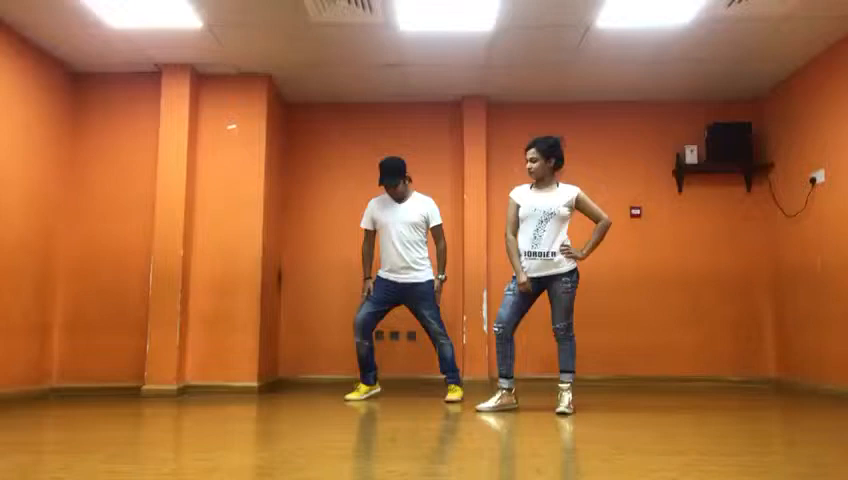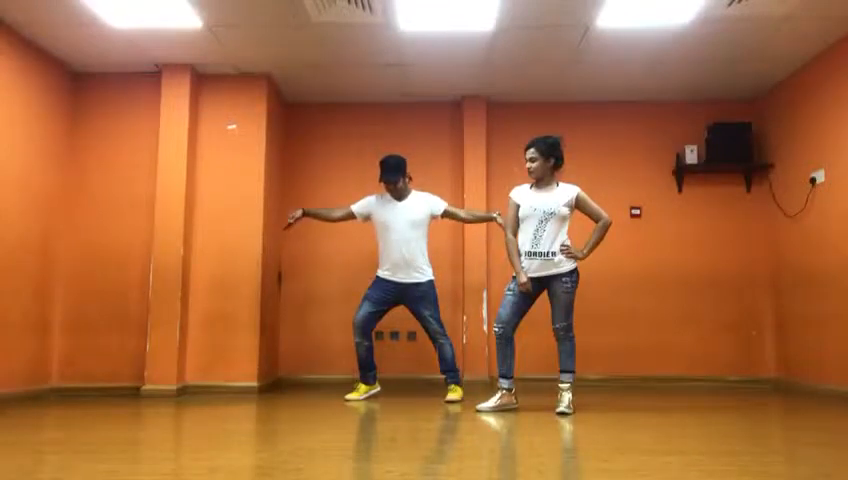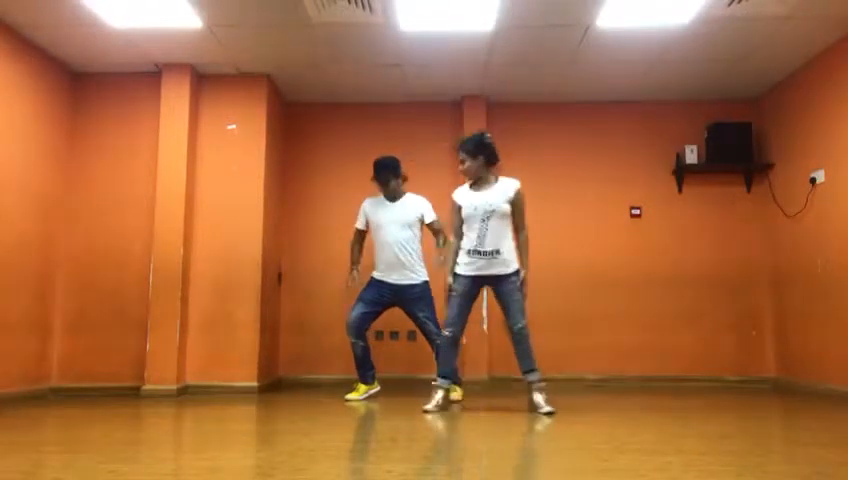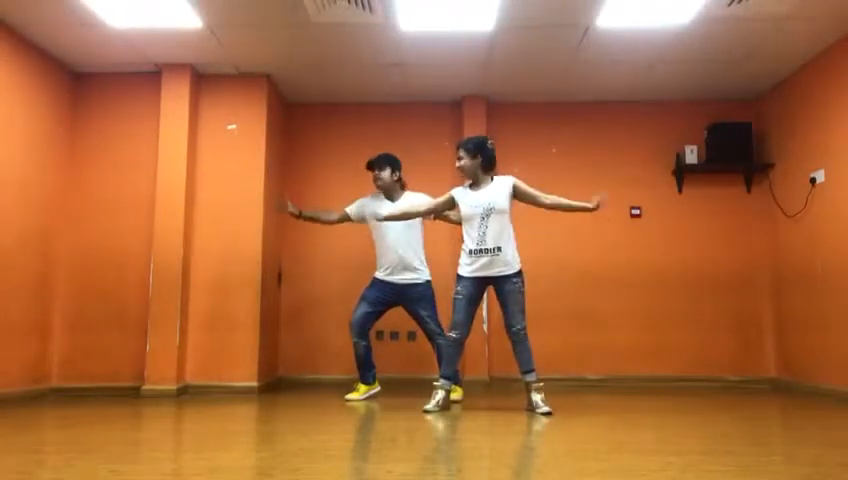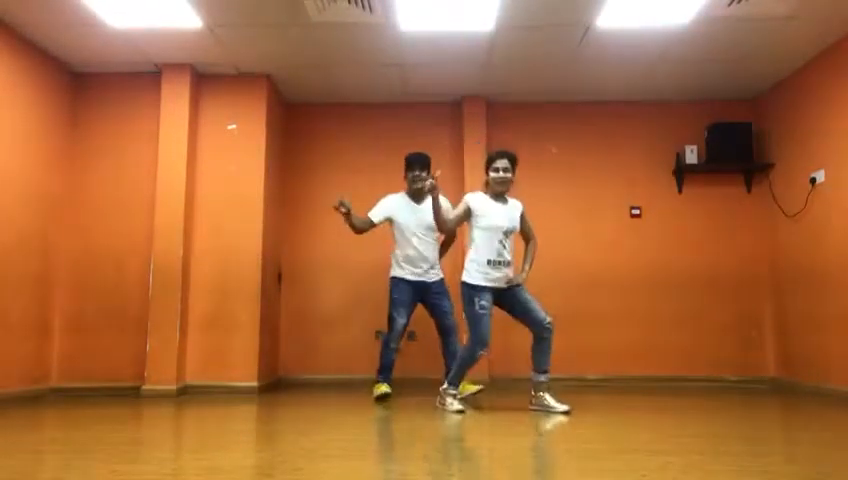
dt=1s
person 1, frame 1
left shoulder: (570, 193)
right shoulder: (518, 193)
left elbow: (604, 221)
right elbow: (510, 235)
left wrist: (584, 252)
right wrist: (519, 273)
left hip: (561, 273)
right hip: (527, 274)
left knee: (563, 331)
right knee: (502, 327)
left ankle: (565, 394)
right ankle: (506, 393)
person 1, frame 2
left shoulder: (570, 193)
right shoulder: (518, 193)
left elbow: (604, 220)
right elbow: (510, 235)
left wrist: (584, 252)
right wrist: (519, 273)
left hip: (561, 272)
right hip: (527, 273)
left knee: (563, 331)
right knee: (502, 327)
left ankle: (566, 393)
right ankle: (506, 393)
person 1, frame 3
left shoulder: (511, 188)
right shoulder: (460, 194)
left elbow: (521, 230)
right elbow: (456, 236)
left wrist: (525, 268)
right wrist: (449, 273)
left hip: (505, 270)
right hip: (467, 272)
left knee: (519, 329)
right knee: (451, 331)
left ankle: (536, 392)
right ankle: (442, 391)
person 1, frame 4
left shoulder: (507, 184)
right shoulder: (458, 194)
left elbow: (545, 200)
right elbow: (423, 209)
left wrist: (586, 206)
right wrist: (383, 216)
left hip: (507, 270)
right hip: (470, 272)
left knee: (517, 330)
right knee: (457, 332)
left ankle: (534, 392)
right ankle: (442, 391)
person 1, frame 5
left shoulder: (516, 207)
right shoulder: (474, 201)
left elbow: (531, 240)
right elbow: (446, 227)
left wrist: (524, 271)
right wrist: (435, 198)
left hip: (506, 283)
right hip: (477, 282)
left knee: (543, 325)
right knee: (480, 344)
left ankle: (539, 393)
right ankle: (448, 391)
person 2, frame 1
left shoulder: (426, 204)
right shoulder: (375, 205)
left elbow: (440, 241)
right elbow: (368, 242)
left wrist: (440, 276)
right wrist: (367, 277)
left hip: (420, 282)
right hip: (386, 280)
left knee: (437, 332)
right knee: (361, 324)
left ankle: (454, 384)
right ankle: (368, 383)
person 2, frame 2
left shoulder: (426, 201)
right shoulder: (373, 203)
left elbow: (462, 215)
right elbow: (337, 214)
left wrist: (491, 216)
right wrist: (304, 212)
left hip: (420, 282)
right hip: (386, 280)
left knee: (437, 332)
right knee: (360, 324)
left ankle: (454, 384)
right ankle: (368, 382)
person 2, frame 3
left shoulder: (419, 203)
right shoulder: (369, 205)
left elbow: (440, 232)
right elbow: (358, 239)
left wrist: (442, 248)
right wrist: (354, 267)
left hip: (414, 283)
right hip: (380, 282)
left knee: (434, 333)
right knee: (354, 324)
left ankle: (453, 384)
right ankle: (367, 382)
person 2, frame 4
left shoulder: (419, 200)
right shoulder: (367, 204)
left elbow: (451, 216)
right elbow: (333, 217)
right wrist: (300, 213)
left hip: (416, 282)
right hip: (383, 281)
left knee: (435, 333)
right knee: (357, 324)
left ankle: (453, 384)
right ankle: (368, 382)
person 2, frame 5
left shoulder: (440, 202)
right shoulder: (391, 202)
left elbow: (451, 234)
right elbow: (361, 227)
left wrist: (436, 257)
right wrist: (347, 213)
left hip: (433, 279)
right hip: (403, 278)
left knee: (449, 328)
right knee: (396, 329)
left ankle: (455, 383)
right ankle: (382, 382)
